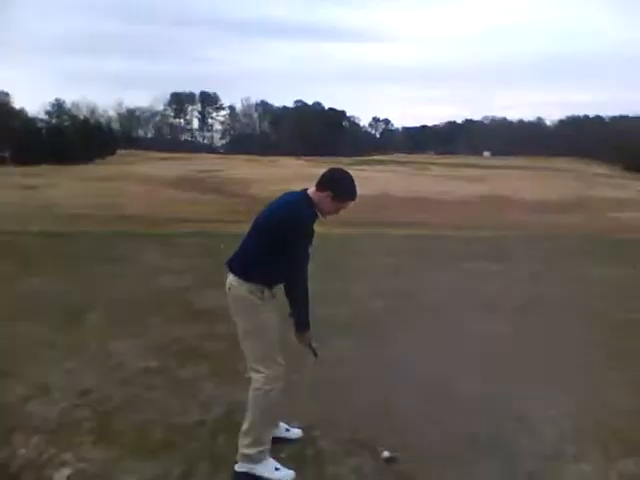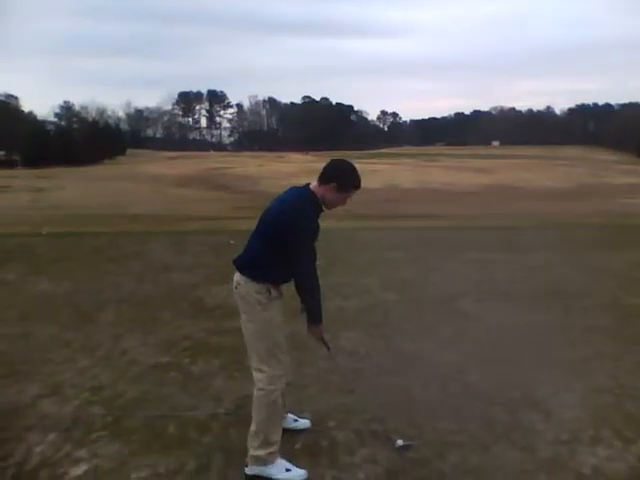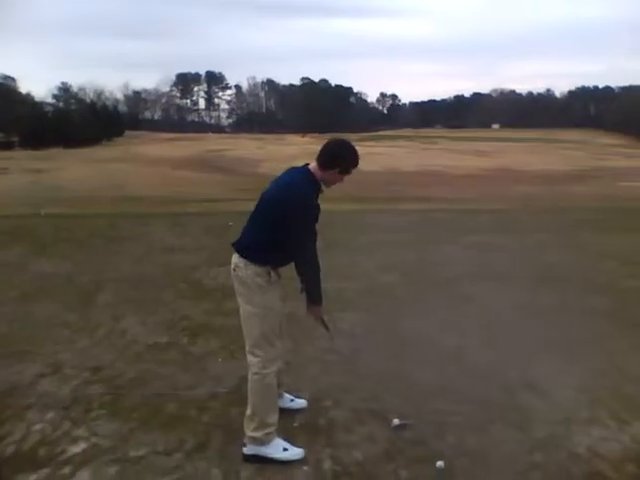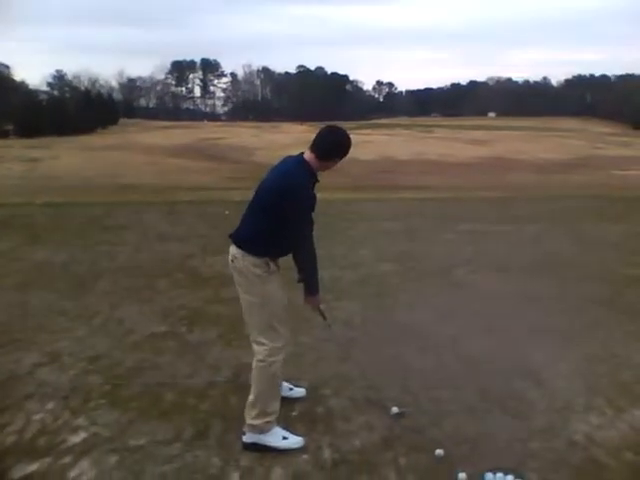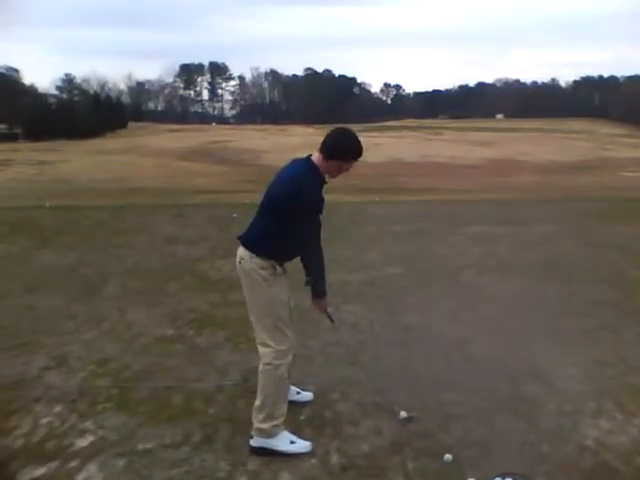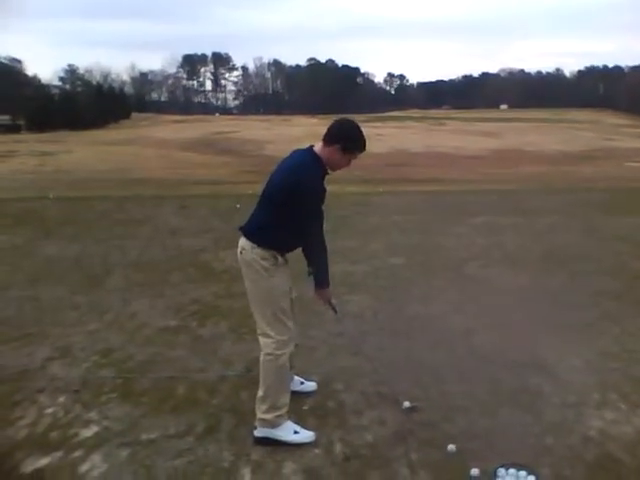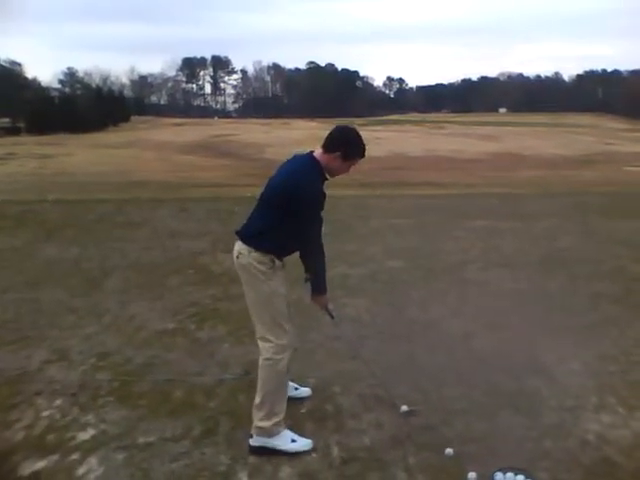
dt=0.7s
person 1, frame 1
left shoulder: (295, 203)
right shoulder: (298, 217)
left elbow: (290, 268)
right elbow: (297, 273)
left wrist: (296, 312)
right wrist: (302, 324)
left hip: (253, 283)
right hip: (250, 289)
left knee: (267, 362)
right knee: (268, 370)
left ankle: (267, 423)
person 1, frame 2
left shoulder: (298, 198)
right shoulder: (301, 213)
left elbow: (298, 264)
right elbow: (305, 269)
left wrist: (307, 305)
right wrist: (314, 318)
left hip: (260, 282)
right hip: (257, 288)
left knee: (274, 357)
right knee: (271, 370)
left ankle: (275, 414)
person 1, frame 3
left shoulder: (296, 178)
right shoulder: (301, 196)
left elbow: (297, 246)
right elbow: (305, 251)
left wrist: (307, 285)
right wrist: (314, 298)
left hip: (257, 263)
right hip: (255, 270)
left knee: (272, 339)
right knee: (264, 353)
left ankle: (272, 394)
right ankle: (259, 440)
person 1, frame 4
left shoulder: (291, 167)
right shoulder: (298, 185)
right elbow: (302, 240)
left wrist: (304, 276)
right wrist: (312, 287)
left hip: (254, 253)
right hip: (254, 261)
left knee: (271, 331)
right knee: (271, 342)
left ankle: (272, 384)
right ankle: (258, 428)
person 1, frame 5
left shoulder: (300, 169)
right shoulder: (306, 187)
left elbow: (302, 238)
right elbow: (309, 243)
left wrist: (312, 279)
right wrist: (318, 290)
left hip: (262, 257)
right hip: (261, 264)
left knee: (281, 328)
right knee: (277, 345)
left ankle: (278, 388)
right ankle: (266, 433)
person 1, frame 6
left shoulder: (302, 159)
right shoulder: (308, 178)
right elbow: (312, 234)
left wrist: (314, 270)
right wrist: (322, 281)
left hip: (265, 248)
right hip: (263, 255)
left knee: (283, 319)
right knee: (278, 336)
left ankle: (282, 378)
right ankle: (270, 423)
person 1, frame 7
left shoulder: (301, 164)
right shoulder: (308, 184)
right elbow: (311, 239)
left wrist: (309, 271)
right wrist: (318, 287)
left hip: (257, 250)
right hip: (259, 258)
left knee: (277, 329)
right knee: (278, 341)
left ankle: (276, 385)
right ankle: (266, 431)
